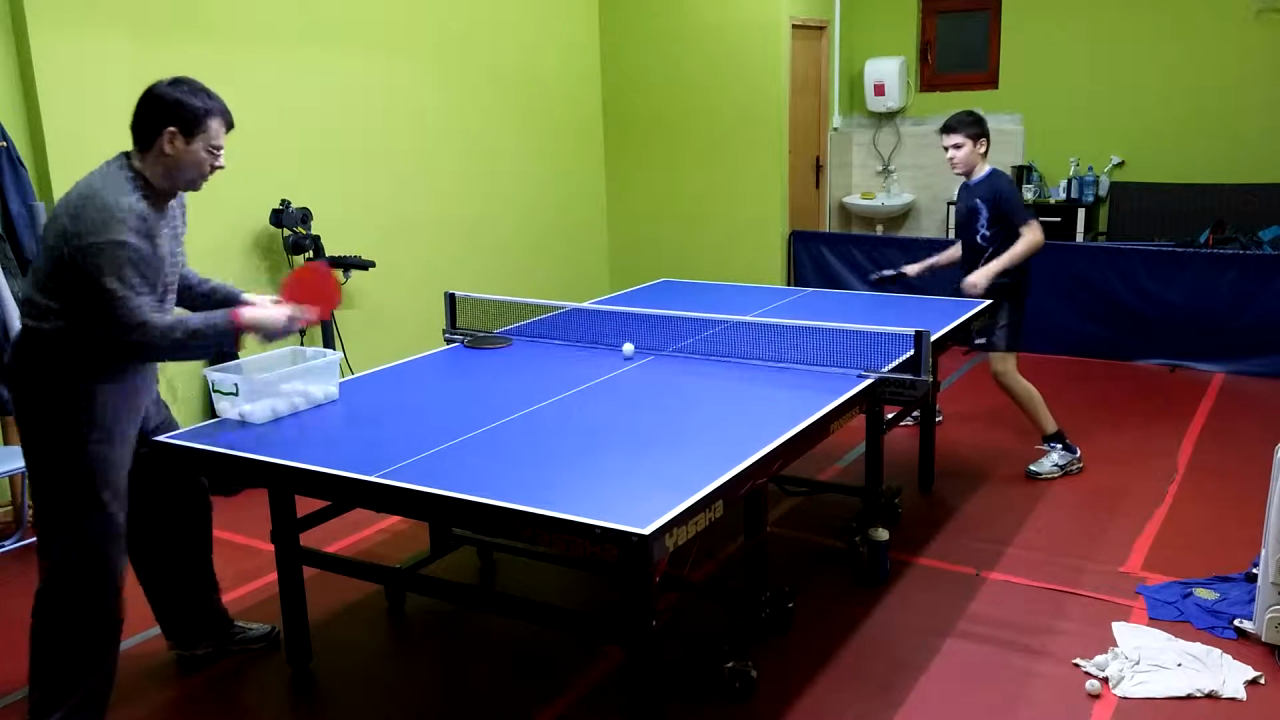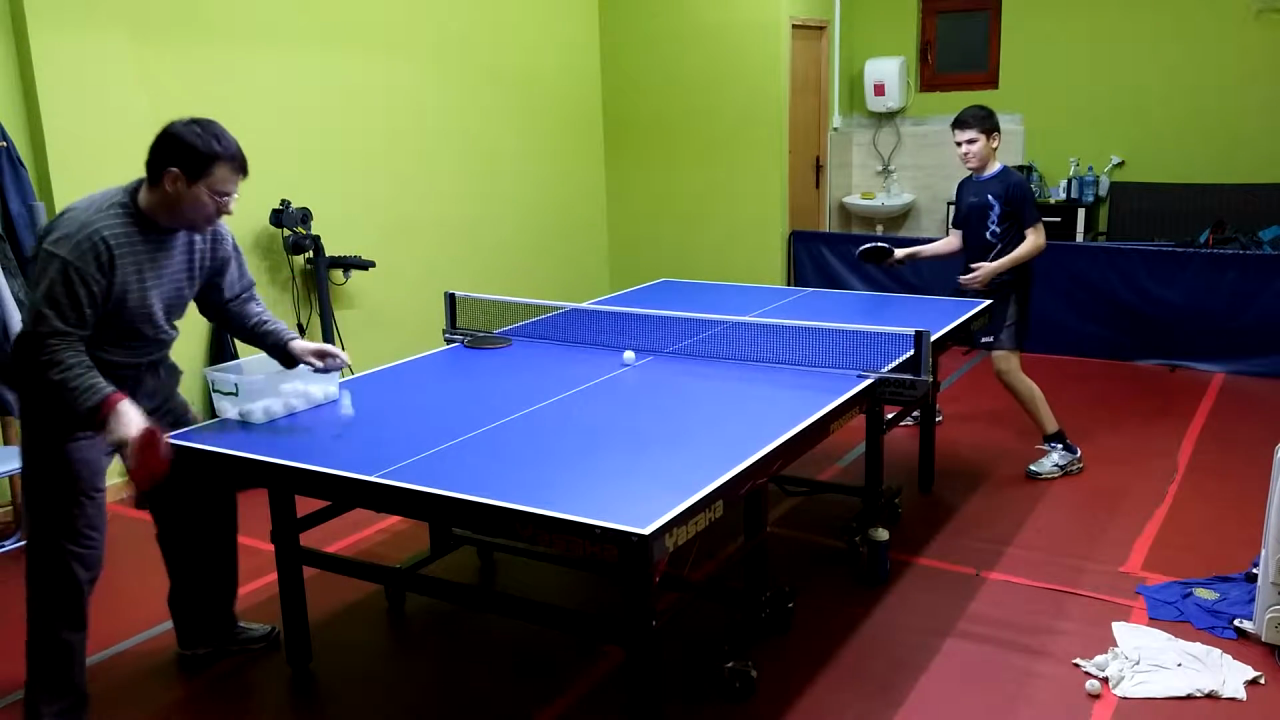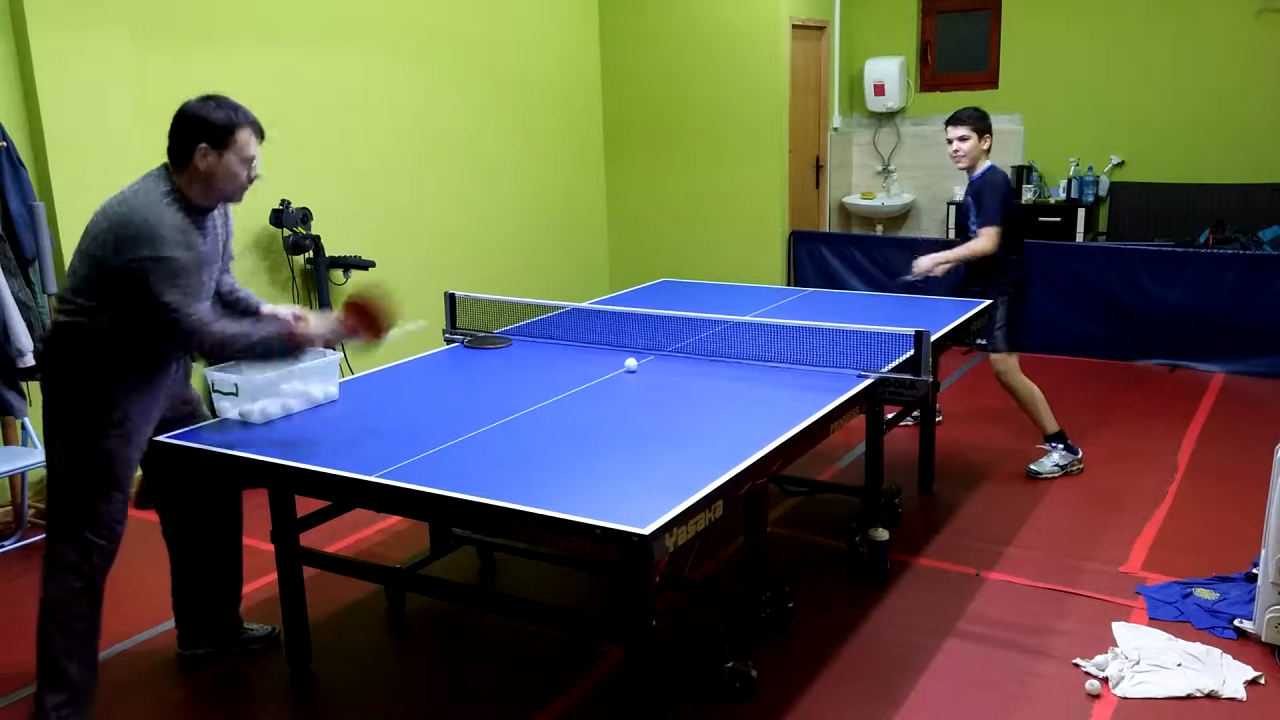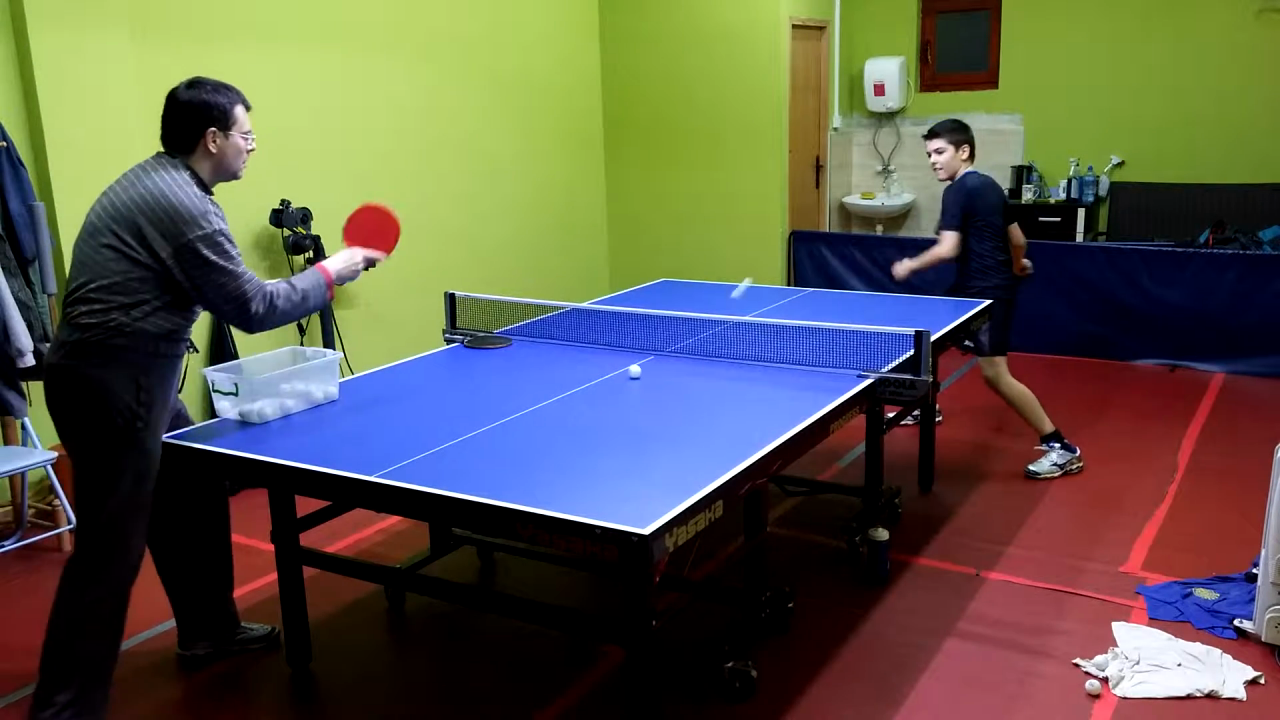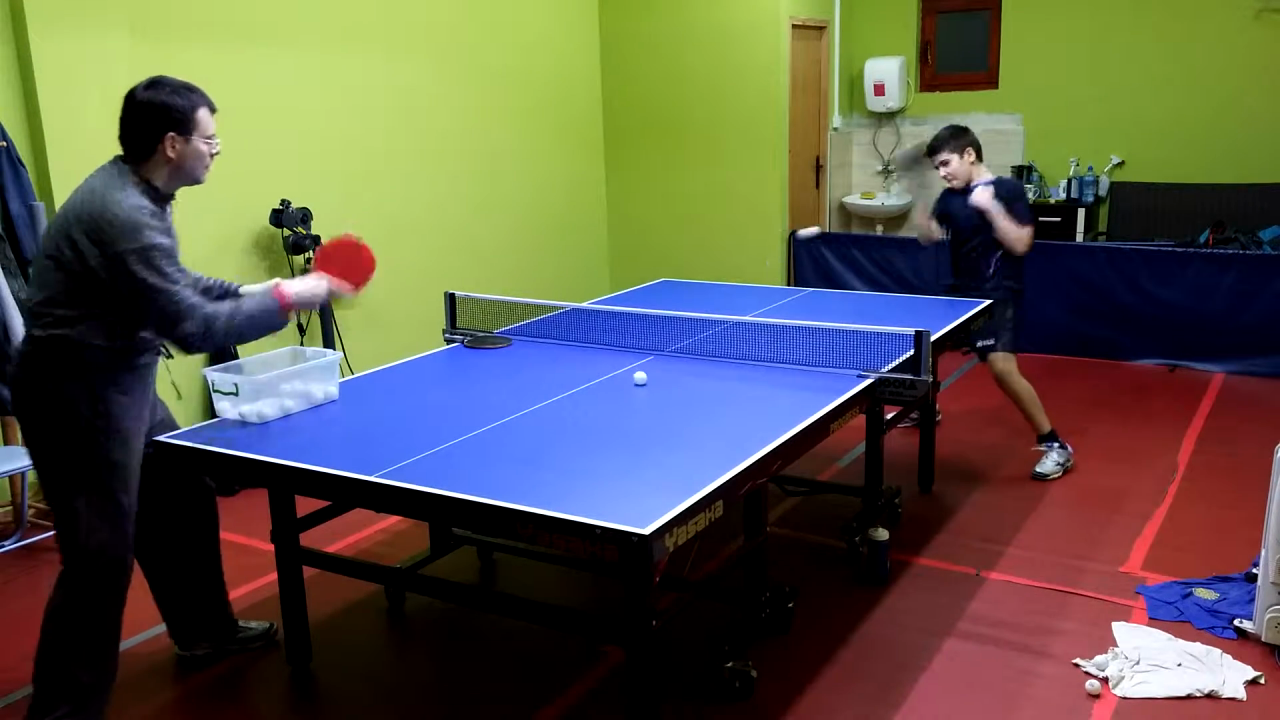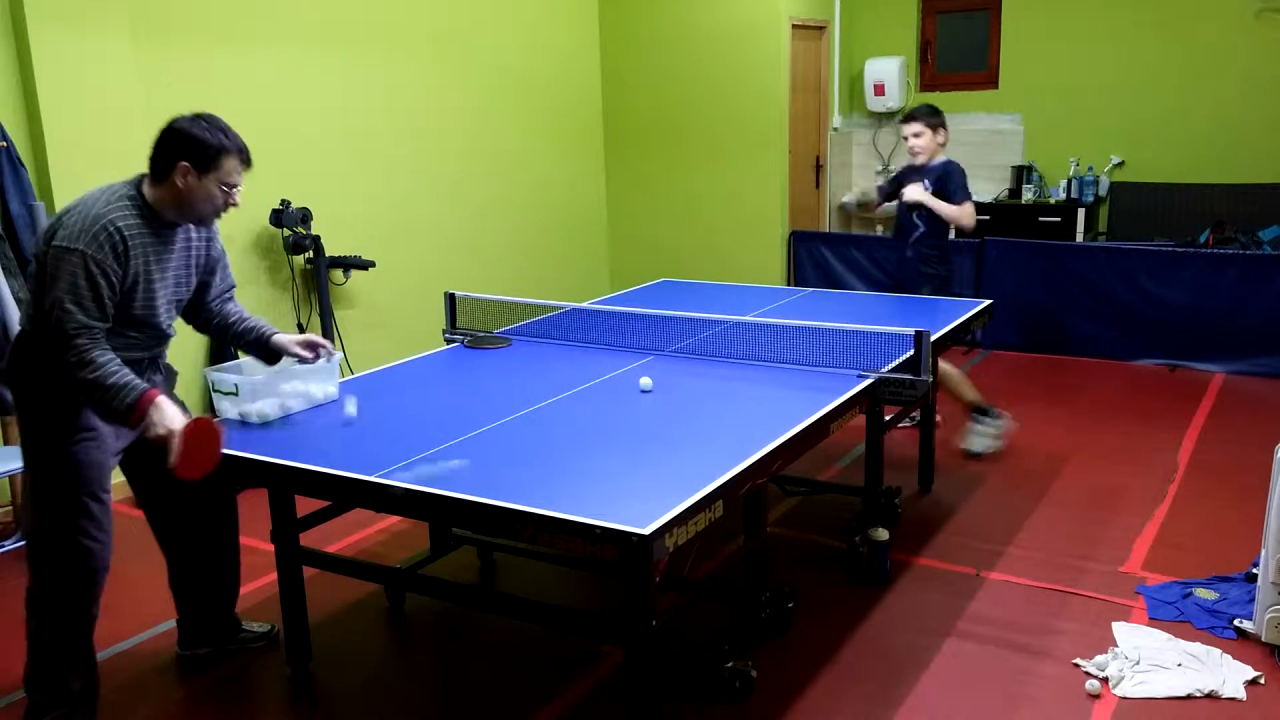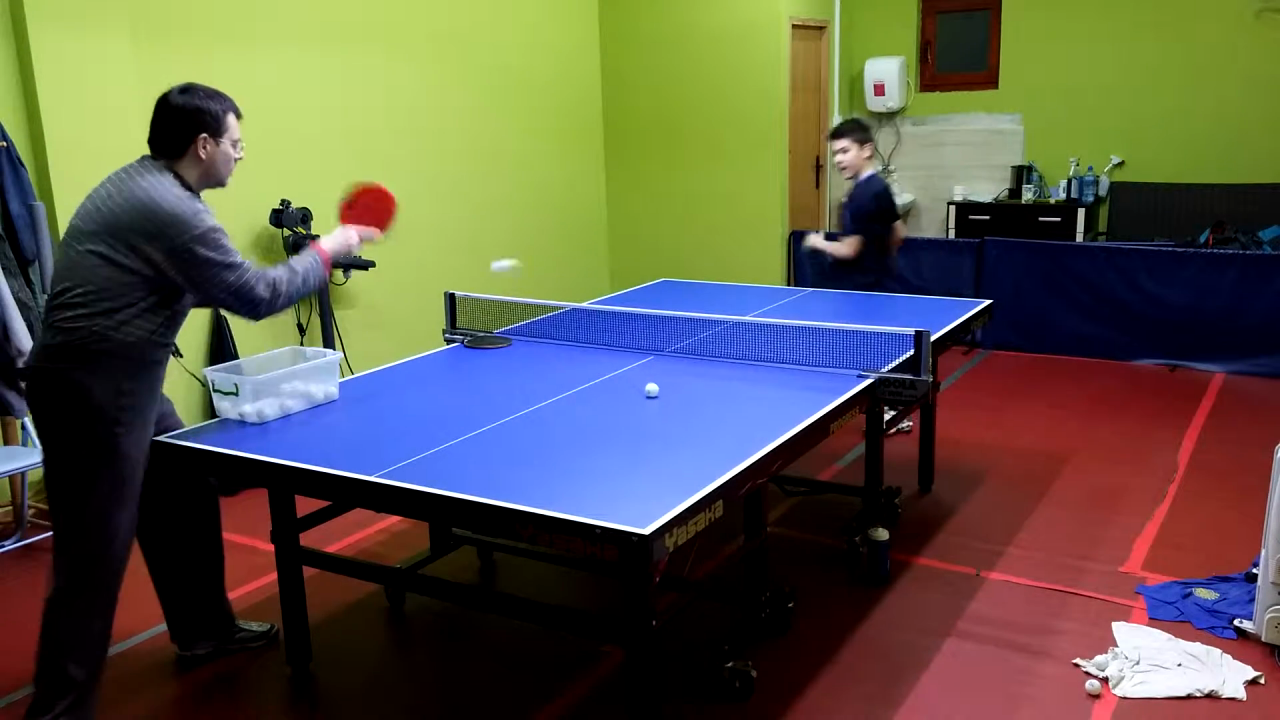
dt=0.3s
person 1, frame 1
left shoulder: (161, 199)
right shoulder: (111, 211)
left elbow: (168, 283)
right elbow: (140, 332)
left wrist: (242, 299)
right wrist: (241, 323)
left hip: (125, 382)
right hip: (70, 393)
left knee: (178, 504)
right knee: (85, 559)
left ankle: (199, 628)
person 1, frame 2
left shoulder: (207, 231)
right shoulder: (82, 236)
left elbow: (236, 301)
right elbow: (53, 349)
left wrist: (291, 347)
right wrist: (111, 409)
left hip: (148, 382)
right hip: (71, 397)
left knee: (205, 499)
right knee: (68, 557)
left ankle: (206, 628)
person 1, frame 3
left shoulder: (212, 207)
right shoulder: (149, 223)
left elbow: (212, 285)
right elbow: (197, 332)
left wrist: (268, 314)
right wrist: (294, 334)
left hip: (162, 375)
right hip: (97, 386)
left knee: (210, 496)
right knee: (86, 544)
left ankle: (210, 628)
person 1, frame 4
left shoulder: (157, 183)
right shoulder: (182, 206)
right elbow: (251, 308)
right wrist: (327, 273)
left hip: (132, 374)
right hip: (109, 383)
left knee: (193, 498)
right knee: (112, 544)
left ankle: (208, 628)
person 1, frame 5
left shoulder: (132, 193)
right shoulder: (123, 215)
left elbow: (170, 292)
right elbow: (192, 327)
left wrist: (241, 291)
right wrist: (285, 298)
left hip: (118, 385)
right hip: (77, 397)
left knee: (183, 501)
right knee: (100, 558)
left ankle: (203, 628)
person 1, frame 6
left shoulder: (197, 228)
right shoulder: (95, 231)
left elbow: (217, 308)
right elbow: (77, 348)
left wrist: (274, 343)
right wrist: (148, 403)
left hip: (143, 385)
right hip: (68, 398)
left knee: (205, 499)
right knee: (74, 562)
left ankle: (208, 627)
person 1, frame 7
left shoulder: (148, 190)
right shoulder: (168, 209)
right elbow: (250, 291)
left wrist: (252, 286)
right wrist: (324, 253)
left hip: (124, 381)
right hip: (86, 389)
left knee: (185, 498)
right knee: (96, 552)
left ankle: (204, 627)
person 2, frame 1
left shoulder: (1000, 185)
right shoulder: (966, 189)
left elbow: (1034, 237)
left wrist: (990, 270)
right wrist: (923, 265)
left hip: (1002, 291)
right hip: (973, 288)
left knee: (1001, 370)
left ankle: (1062, 449)
person 2, frame 2
left shoulder: (1013, 183)
right shoulder: (965, 187)
left elbow: (1037, 240)
left wrist: (995, 268)
right wrist: (910, 251)
left hip: (1006, 289)
right hip: (971, 287)
left knee: (1005, 367)
left ankle: (1063, 448)
person 2, frame 3
left shoulder: (993, 182)
right shoulder: (976, 184)
left elbow: (987, 244)
left wrist: (936, 258)
right wrist: (948, 262)
left hip: (1001, 289)
right hip: (975, 286)
left knee: (1004, 368)
left ankle: (1063, 448)
person 2, frame 4
left shoulder: (961, 190)
right shoulder: (987, 186)
left elbow: (948, 250)
right elbow: (1017, 237)
left wrist: (909, 267)
right wrist: (1018, 263)
left hip: (990, 291)
right hip: (973, 288)
left knee: (993, 373)
left ankle: (1062, 448)
person 2, frame 5
left shoulder: (1008, 189)
right shoulder: (951, 198)
left elbow: (1020, 246)
right elbow: (927, 234)
left wrist: (991, 207)
left hip: (999, 293)
right hip: (961, 292)
left knee: (1003, 368)
left ankle: (1053, 444)
person 2, frame 6
left shoulder: (949, 172)
right shoulder: (909, 173)
left elbow: (967, 220)
right elbow: (872, 200)
left wrist: (925, 198)
right wrist: (863, 195)
left hip: (929, 277)
right hip: (909, 274)
left ankle: (985, 416)
right ankle: (922, 408)
person 2, frame 7
left shoulder: (862, 193)
right shoulder: (875, 186)
left elbow: (847, 250)
right elbow: (899, 234)
left wrist: (818, 243)
left hip: (863, 285)
right hip: (870, 280)
